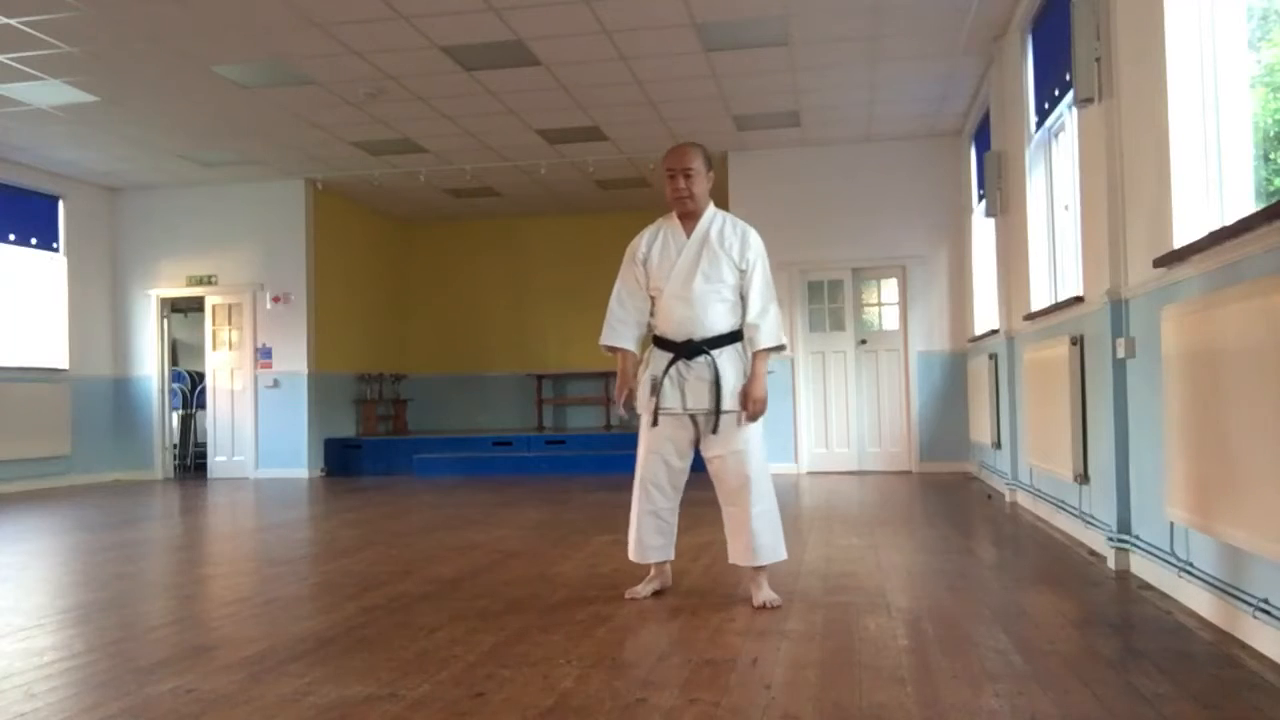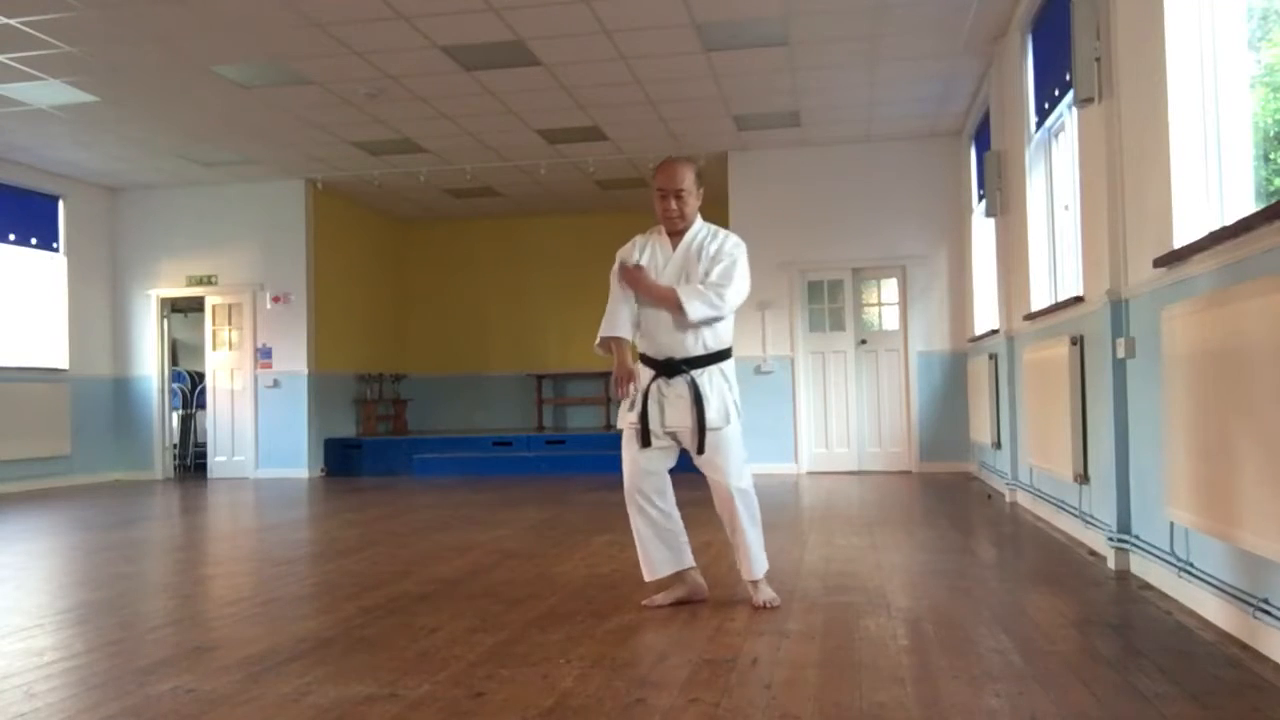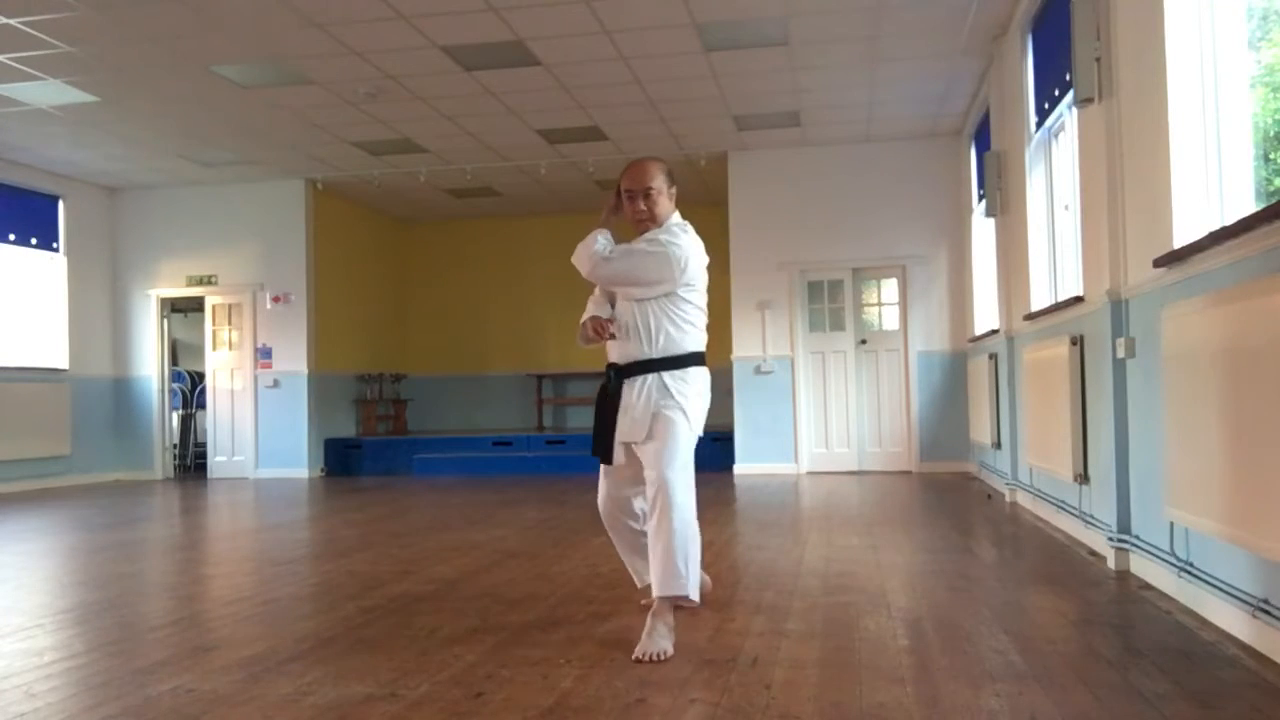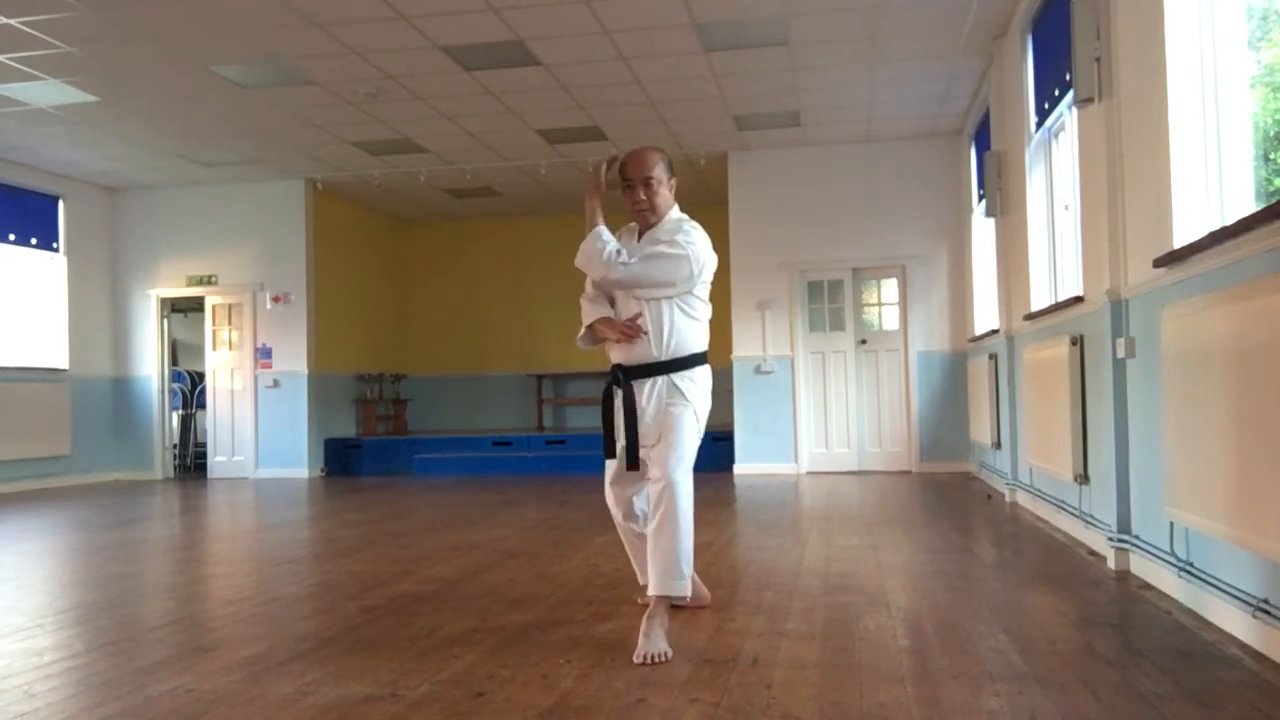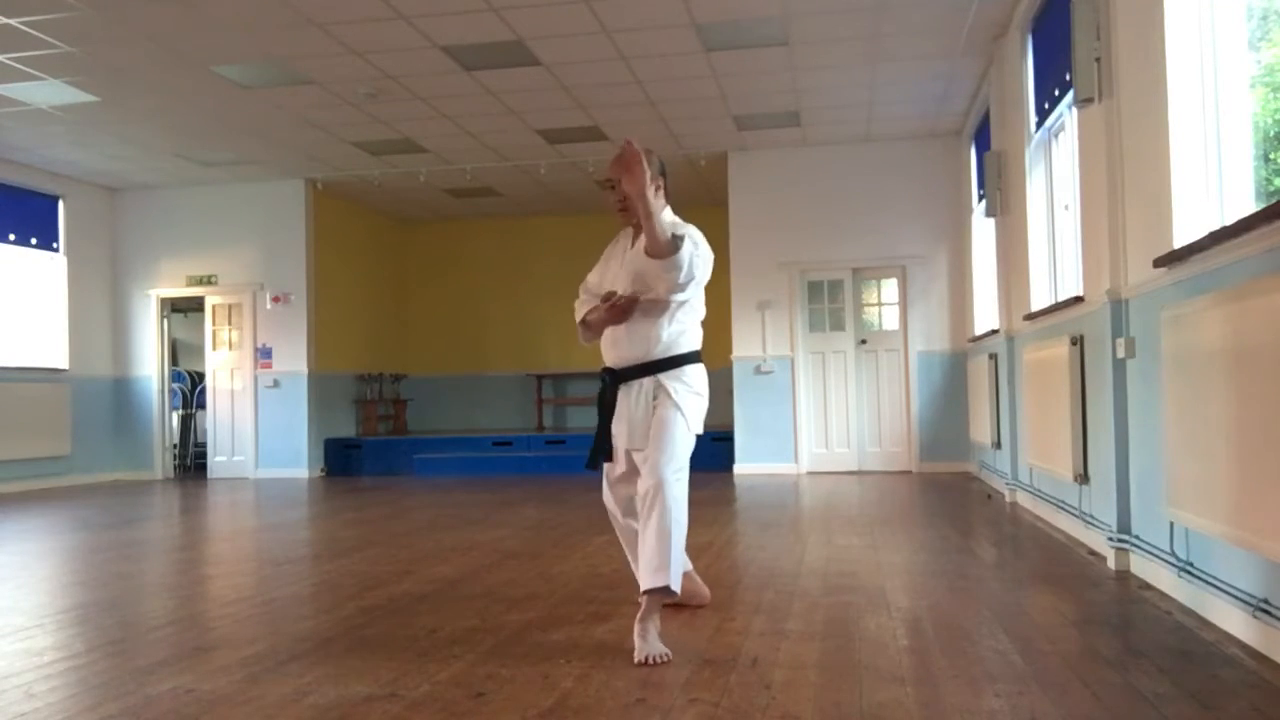
dt=1s
person 1, frame 1
left shoulder: (740, 236)
right shoulder: (647, 242)
left elbow: (760, 310)
right elbow: (629, 310)
left wrist: (758, 375)
right wrist: (626, 370)
left hip: (724, 367)
right hip: (665, 370)
left knee: (743, 473)
right knee: (655, 475)
left ankle: (758, 576)
right ankle: (659, 569)
person 1, frame 2
left shoulder: (726, 246)
right shoulder: (635, 252)
left elbow: (716, 301)
right elbow: (620, 309)
left wrist: (651, 288)
right wrist: (621, 356)
left hip: (707, 381)
right hip: (650, 384)
left knee: (730, 480)
right knee: (641, 483)
left ankle: (756, 577)
right ankle: (685, 577)
person 1, frame 3
left shoulder: (676, 245)
right shoulder: (637, 249)
left elbow: (594, 265)
right elbow: (604, 297)
left wrist: (605, 223)
right wrist: (593, 322)
left hip: (671, 386)
right hip: (629, 388)
left knee: (669, 489)
right knee: (617, 499)
left ankle: (663, 612)
right ankle: (685, 579)
person 1, frame 4
left shoulder: (688, 242)
right shoulder: (625, 244)
left elbow: (605, 269)
right elbow: (594, 299)
left wrist: (592, 206)
right wrist: (607, 326)
left hip: (677, 384)
right hip: (633, 388)
left knee: (669, 482)
right knee: (624, 491)
left ankle: (658, 612)
right ankle: (681, 581)
person 1, frame 5
left shoulder: (684, 236)
right shoulder: (617, 248)
left elbow: (677, 275)
right elbow: (585, 304)
left wrist: (646, 206)
right wrist: (601, 313)
left hip: (671, 384)
right hip: (623, 389)
left knee: (662, 481)
right knee: (622, 493)
left ankle: (648, 614)
right ankle: (680, 579)
